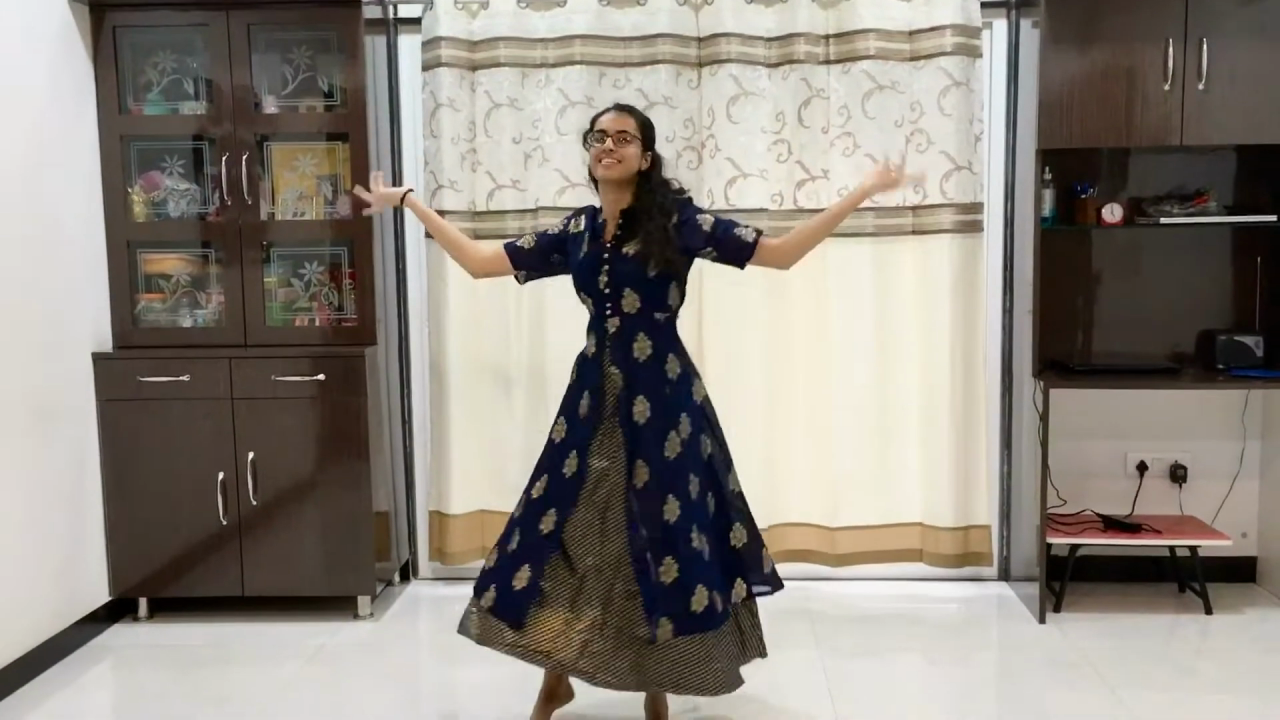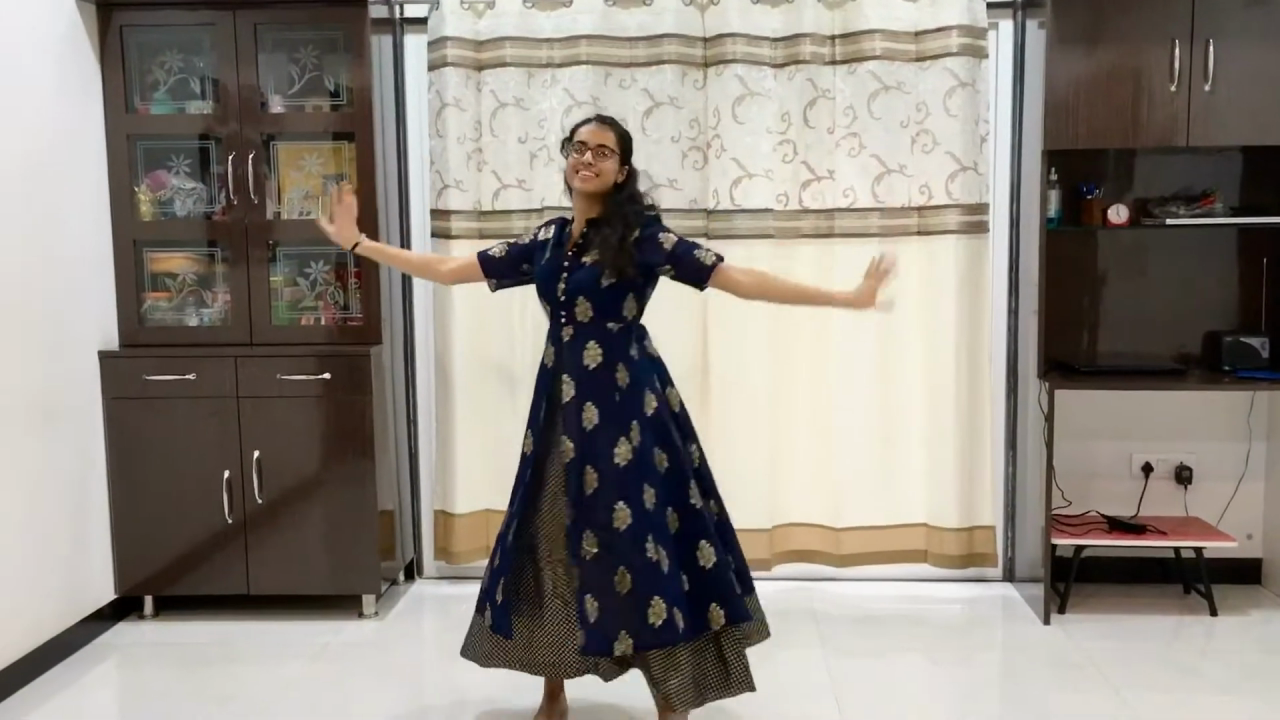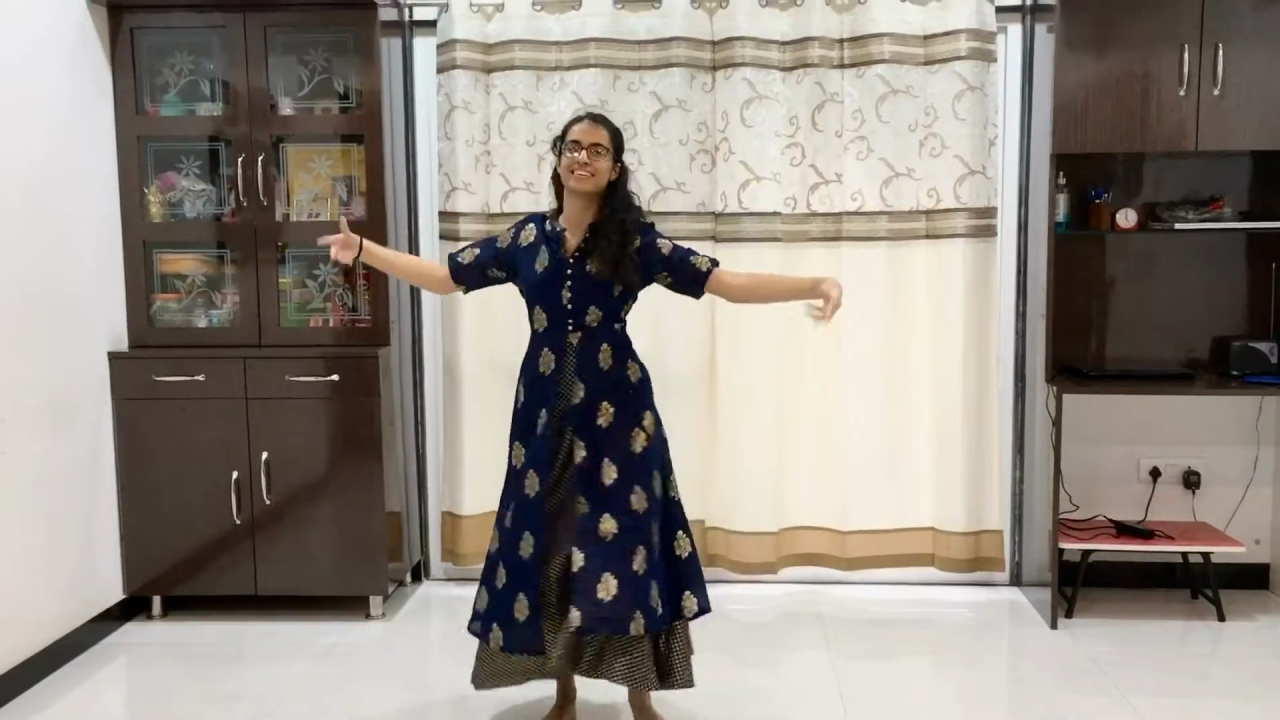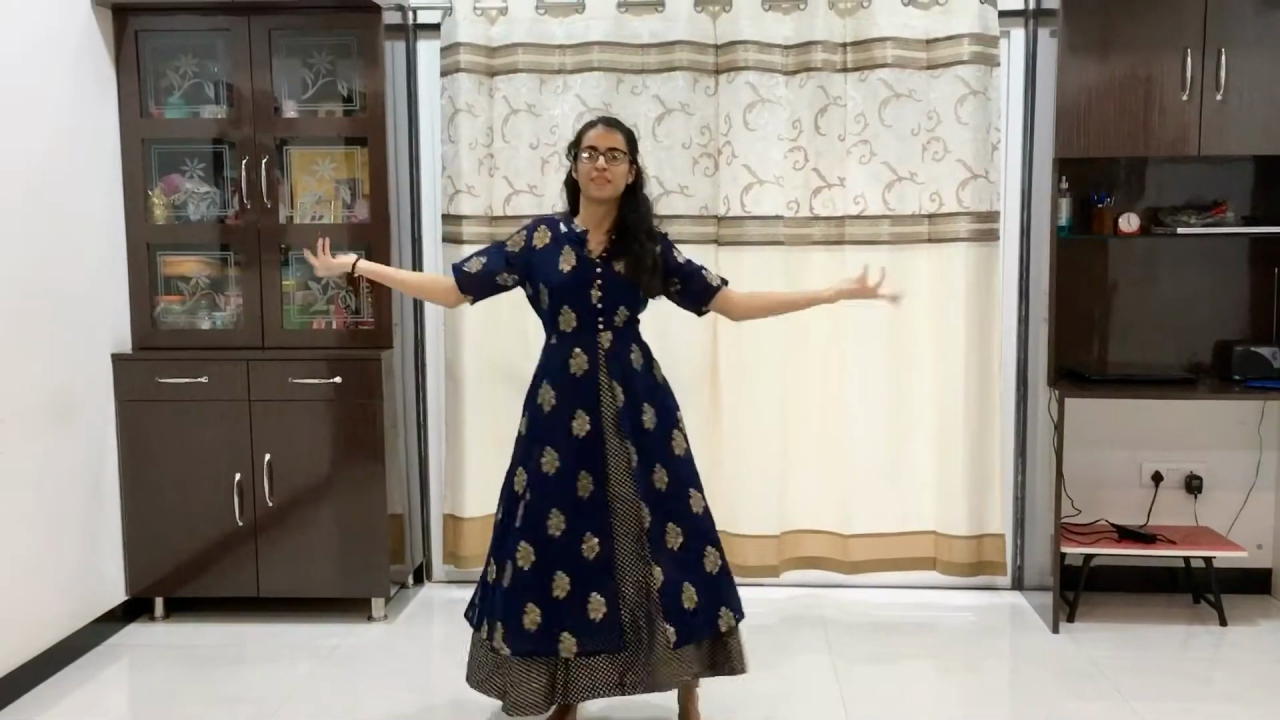
dt=0.3s
person 1, frame 1
left shoulder: (678, 221)
right shoulder: (575, 230)
left elbow: (780, 252)
right elbow: (477, 260)
left wrist: (857, 196)
right wrist: (406, 202)
left hip: (661, 395)
right hip: (593, 397)
left knee: (665, 536)
right knee: (563, 531)
person 1, frame 2
left shoulder: (643, 235)
right shoulder: (547, 239)
left elbow: (737, 279)
right elbow: (448, 270)
left wrist: (846, 296)
right wrist: (358, 242)
left hip: (624, 404)
right hip: (561, 407)
left knee: (634, 544)
right knee: (544, 543)
person 1, frame 3
left shoulder: (635, 240)
right shoulder: (525, 237)
left elbow: (727, 283)
right elbow: (444, 277)
left wrist: (810, 285)
right wrist: (361, 252)
left hip: (615, 402)
right hip: (544, 404)
left knee: (621, 541)
right knee: (543, 541)
person 1, frame 4
left shoulder: (651, 248)
right shoulder: (538, 240)
left elbow: (732, 303)
right elbow: (450, 289)
left wrist: (835, 293)
right wrist: (358, 266)
left hip: (639, 406)
right hip: (561, 406)
left knee: (669, 543)
right knee: (558, 543)
